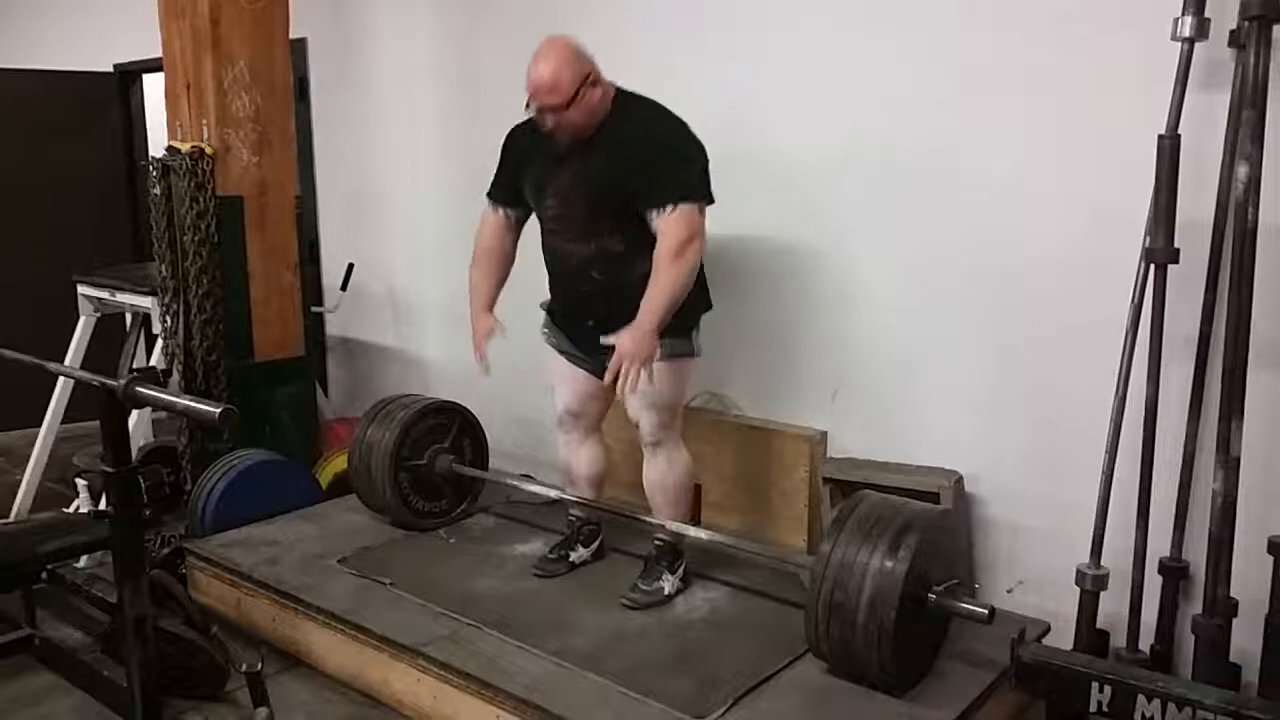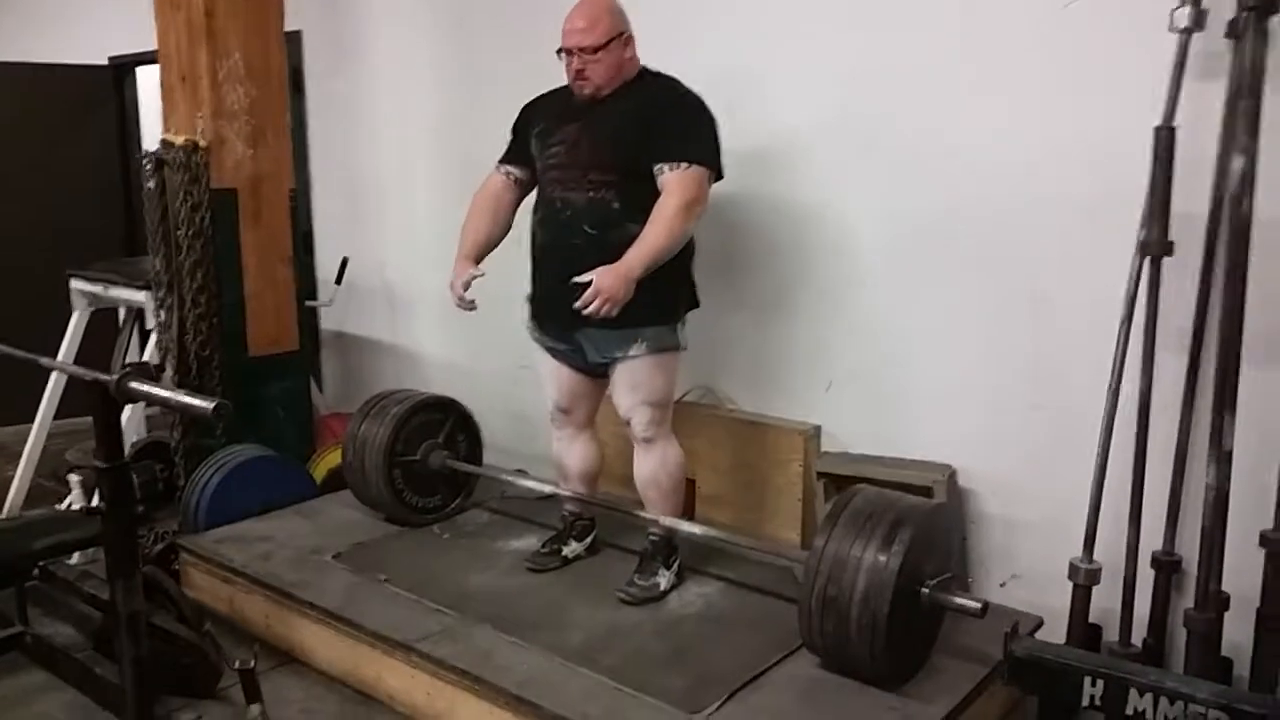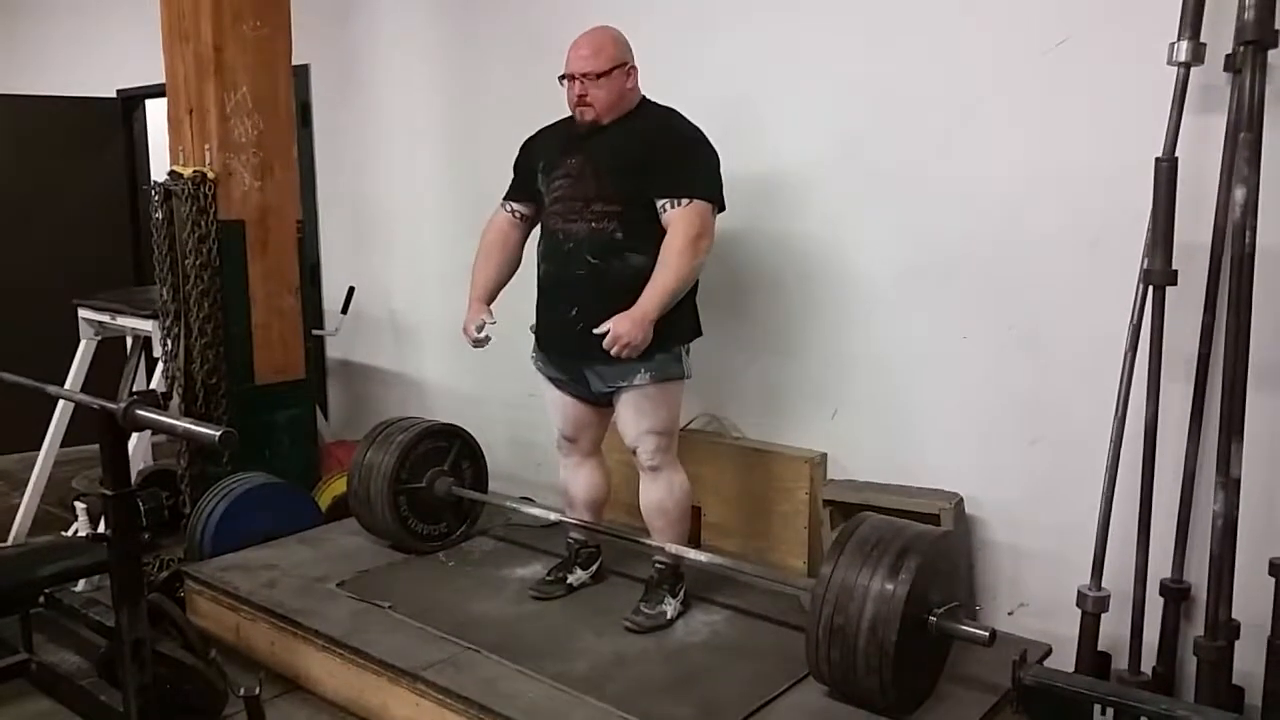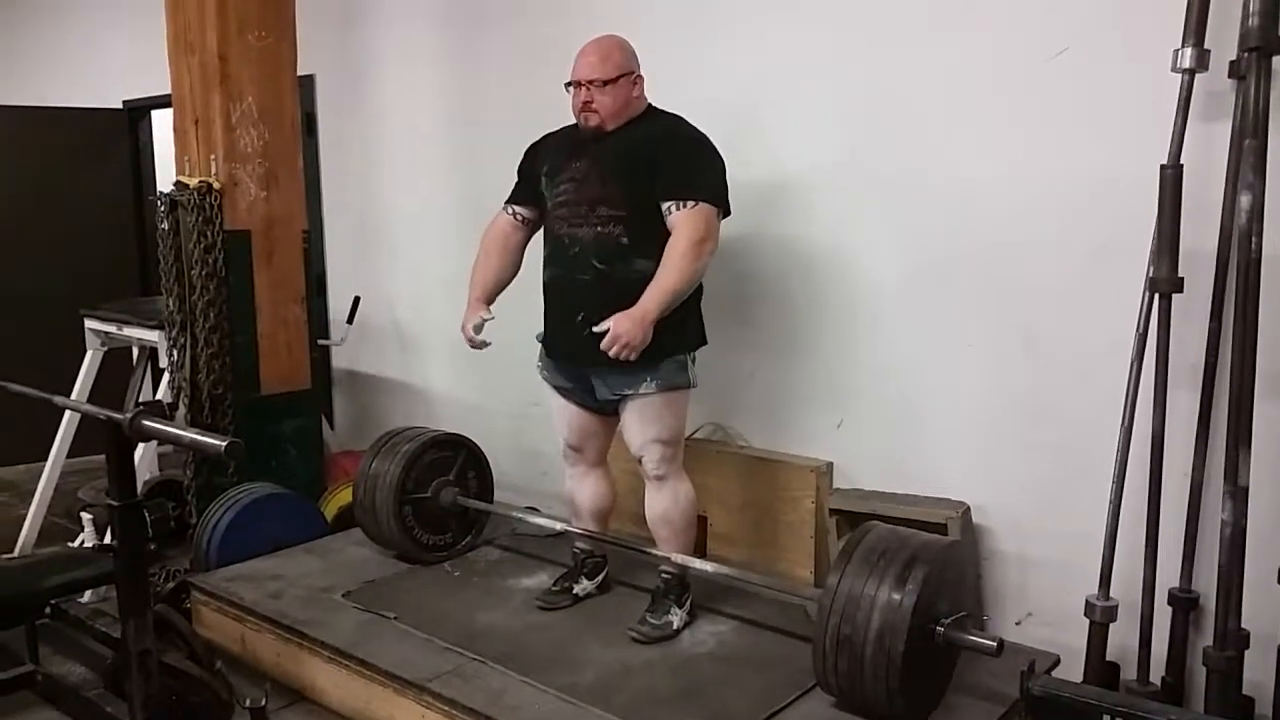
dt=1s
person 1, frame 1
left shoulder: (654, 136)
right shoulder: (526, 142)
left elbow: (681, 237)
right elbow: (499, 223)
left wrist: (646, 329)
right wrist: (481, 308)
left hip: (648, 324)
right hip: (572, 318)
left knee: (656, 433)
right knee: (573, 423)
left ankle: (669, 555)
right ankle: (583, 533)
person 1, frame 2
left shoulder: (669, 105)
right shoulder: (543, 112)
left elbow: (685, 196)
right elbow: (502, 186)
left wrist: (628, 271)
right wrist: (468, 257)
left hip: (638, 309)
right hip: (557, 305)
left knee: (648, 427)
right knee: (568, 418)
left ankle: (663, 551)
right ankle: (577, 527)
person 1, frame 3
left shoulder: (670, 139)
right shoulder: (545, 145)
left elbow: (690, 234)
right elbow: (508, 224)
left wrist: (644, 315)
right wrist: (479, 299)
left hip: (639, 339)
right hip: (561, 336)
left knee: (653, 454)
right knee: (573, 447)
left ankle: (668, 579)
right ankle: (583, 554)
person 1, frame 4
left shoulder: (675, 144)
right shoulder: (550, 151)
left elbow: (695, 235)
right elbow: (509, 227)
left wrist: (644, 315)
right wrist: (479, 299)
left hip: (647, 347)
right hip: (568, 344)
left knee: (659, 463)
right knee: (580, 456)
left ankle: (674, 590)
right ankle: (589, 565)
